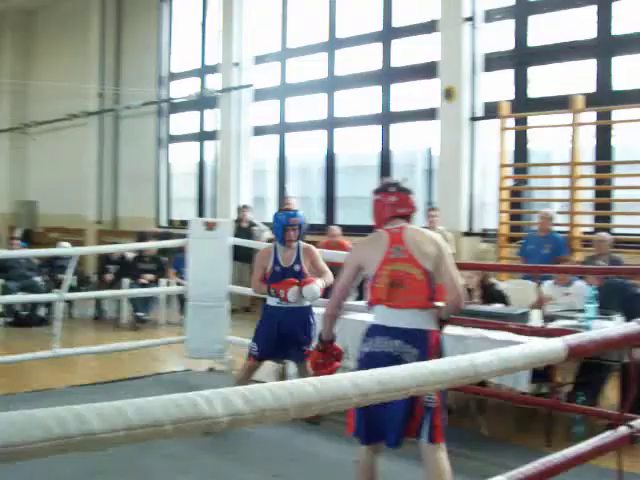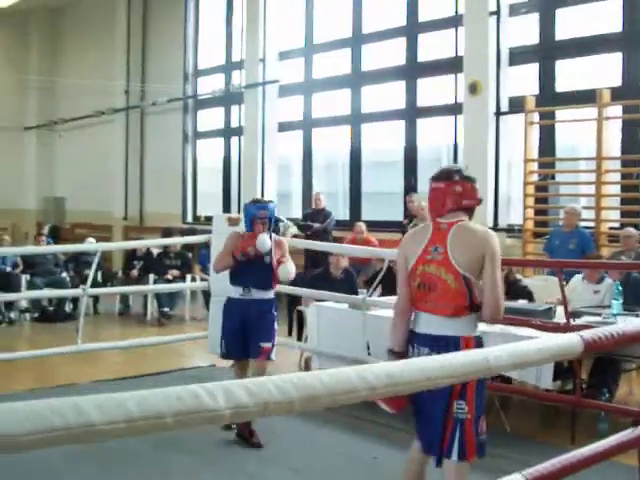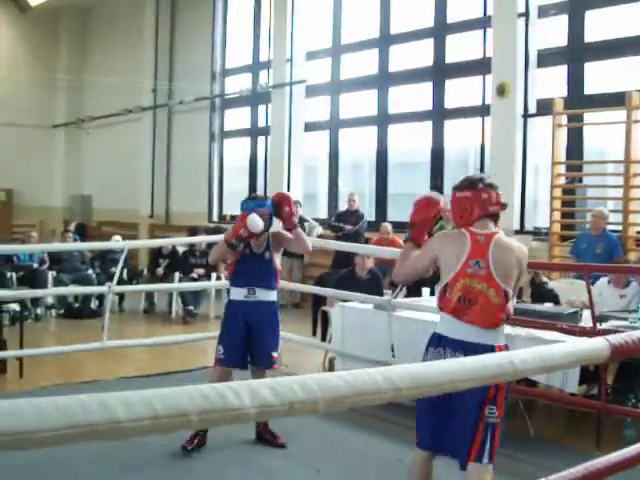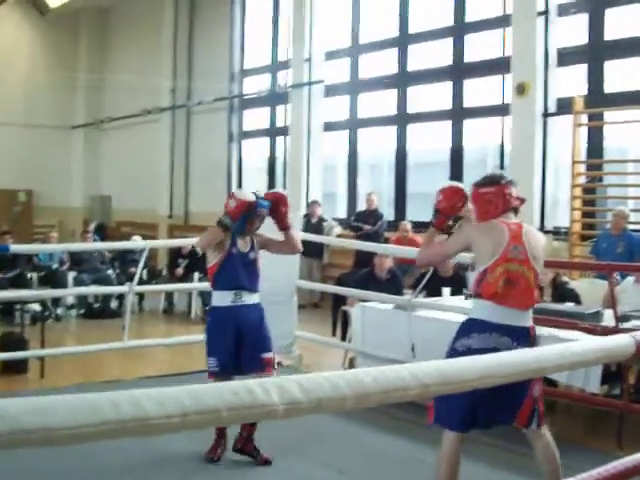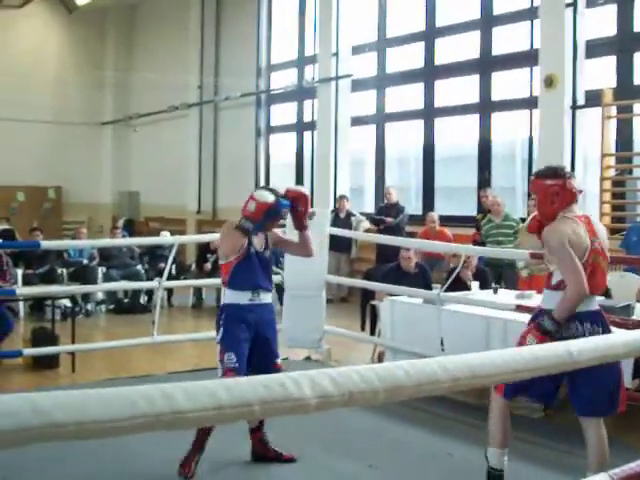
dt=0.5s
person 1, frame 1
left shoulder: (365, 246)
right shoulder: (433, 240)
left elbow: (335, 302)
right elbow: (457, 300)
left wrist: (325, 341)
left hip: (379, 341)
right hip: (421, 343)
left knee: (370, 443)
right knee: (432, 442)
person 1, frame 2
left shoulder: (412, 238)
right shoulder: (483, 239)
left elbow: (403, 307)
right elbow: (493, 312)
left wrist: (395, 357)
left hip: (419, 345)
right hip: (458, 349)
left knee: (425, 439)
person 1, frame 3
left shoulder: (445, 242)
right shoulder: (516, 251)
left elbow: (400, 275)
left wrist: (415, 232)
left hip: (443, 350)
right hip: (487, 355)
left knee: (427, 444)
person 1, frame 4
left shoulder: (477, 231)
right shoulder: (537, 239)
left elbow: (424, 258)
left wrist: (441, 218)
left hip: (479, 334)
right hip: (520, 338)
left knee: (453, 430)
right knee: (535, 428)
person 1, frame 5
left shoulder: (556, 231)
right shoulder: (596, 227)
left elbow: (578, 289)
left wrist: (545, 326)
left hip: (562, 324)
right hip: (593, 324)
left knee: (502, 392)
right knee: (592, 418)
person 2, frame 1
left shoulder: (309, 252)
right shoulder: (265, 253)
left elbow: (328, 277)
right elbow: (255, 285)
left wrist: (317, 285)
right wrist: (275, 289)
left hip: (300, 314)
right hip: (273, 312)
left knee: (304, 366)
right knee: (252, 362)
person 2, frame 2
left shoulder: (278, 243)
right shoulder: (236, 239)
left elbow: (289, 267)
right elbow: (217, 267)
left wrist: (287, 269)
right wrist: (243, 252)
left hip: (263, 307)
right hip: (236, 305)
left knee: (261, 365)
right knee: (240, 363)
left ankle: (245, 424)
person 2, frame 3
left shoulder: (276, 238)
right shoulder: (235, 237)
left elbow: (306, 248)
right elbow: (213, 259)
left wrist: (290, 221)
right wrist: (236, 236)
left hip: (266, 309)
right hip: (237, 307)
left knee: (261, 371)
right knee: (222, 369)
left ankle: (262, 428)
right ankle: (202, 429)
person 2, frame 4
left shoulder: (257, 240)
right shoulder: (222, 236)
left elbow: (295, 248)
right elbow: (202, 245)
left wrist: (283, 221)
right wrist: (227, 219)
left hip: (252, 311)
right hip: (223, 312)
left knee: (261, 374)
right knee: (221, 378)
left ankle: (245, 439)
right ankle: (220, 437)
person 2, frame 5
left shoulder: (271, 235)
right shoulder: (233, 231)
left elbow: (307, 251)
right elbow: (228, 253)
left wrist: (302, 219)
right wrist: (250, 221)
left hip: (264, 311)
right hip: (235, 313)
left knee: (263, 379)
right knee: (230, 380)
left ankle: (260, 444)
right ankle: (196, 448)
